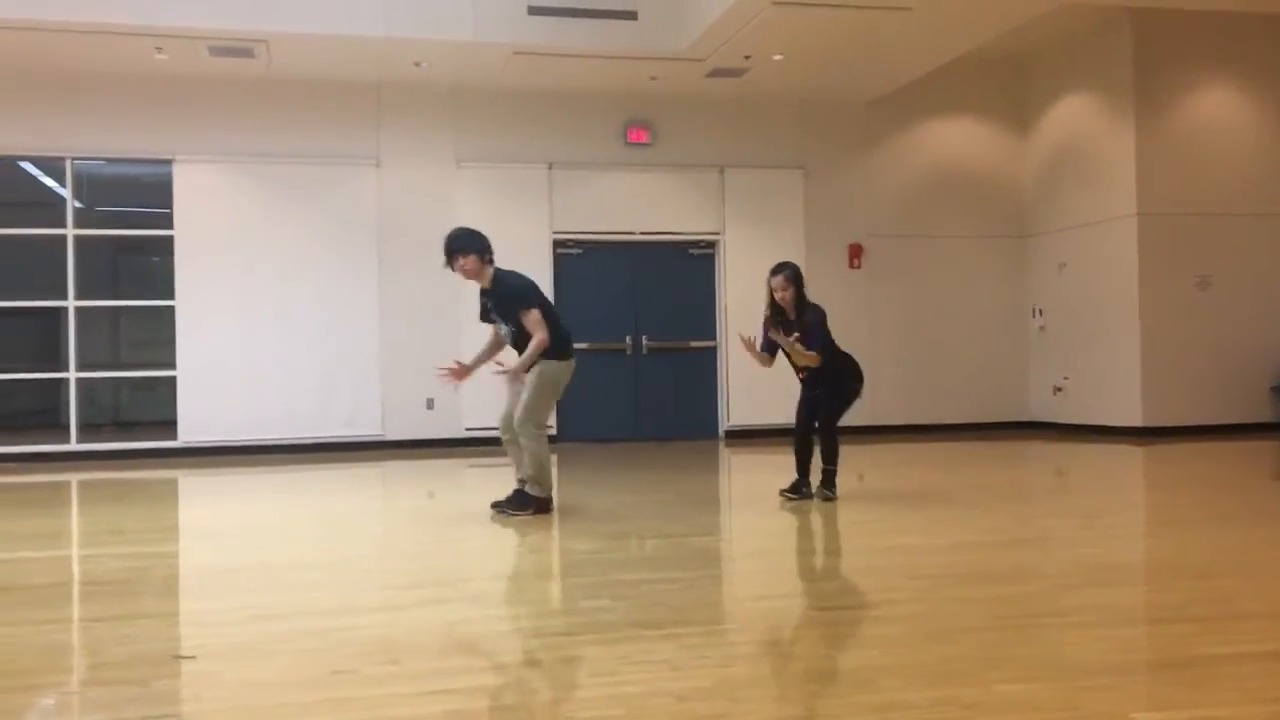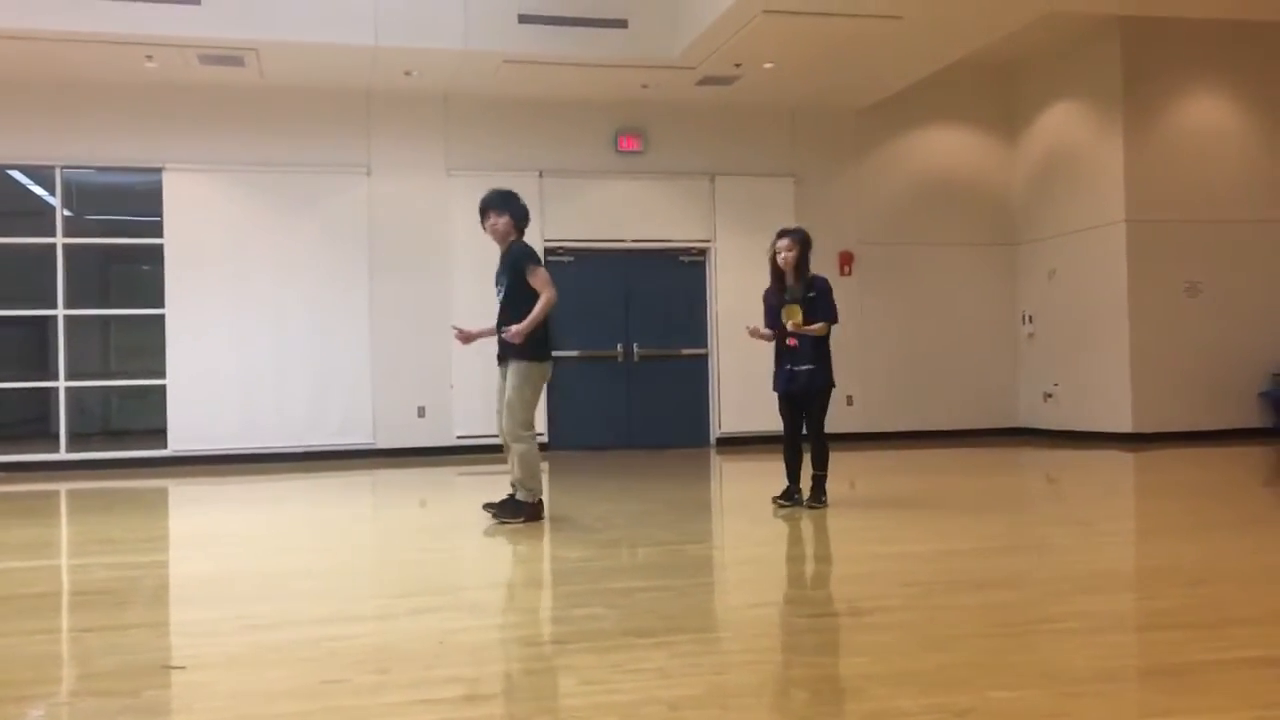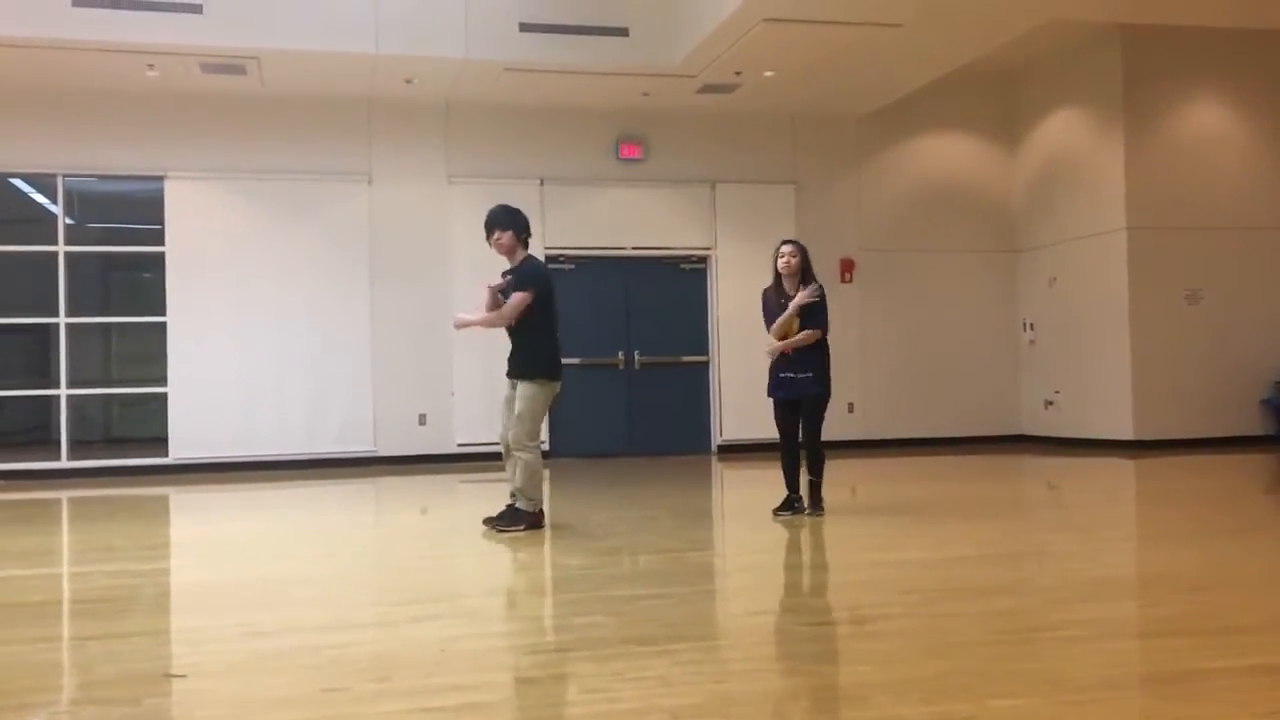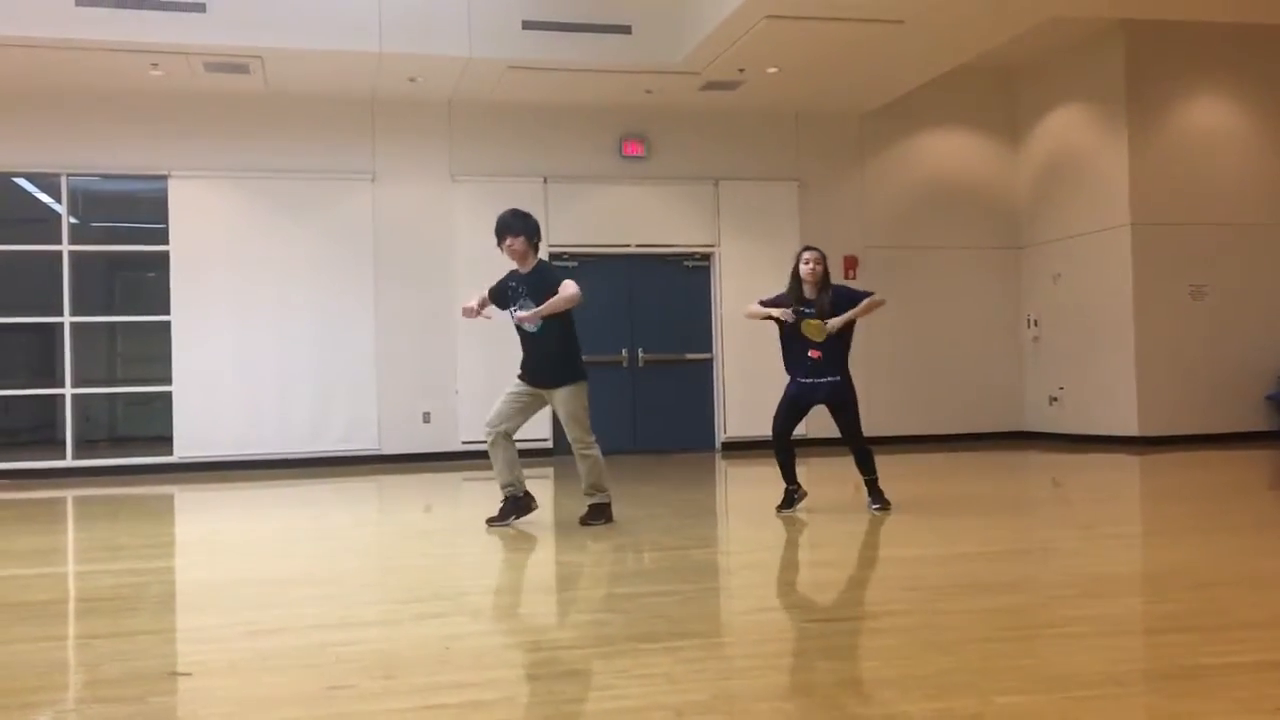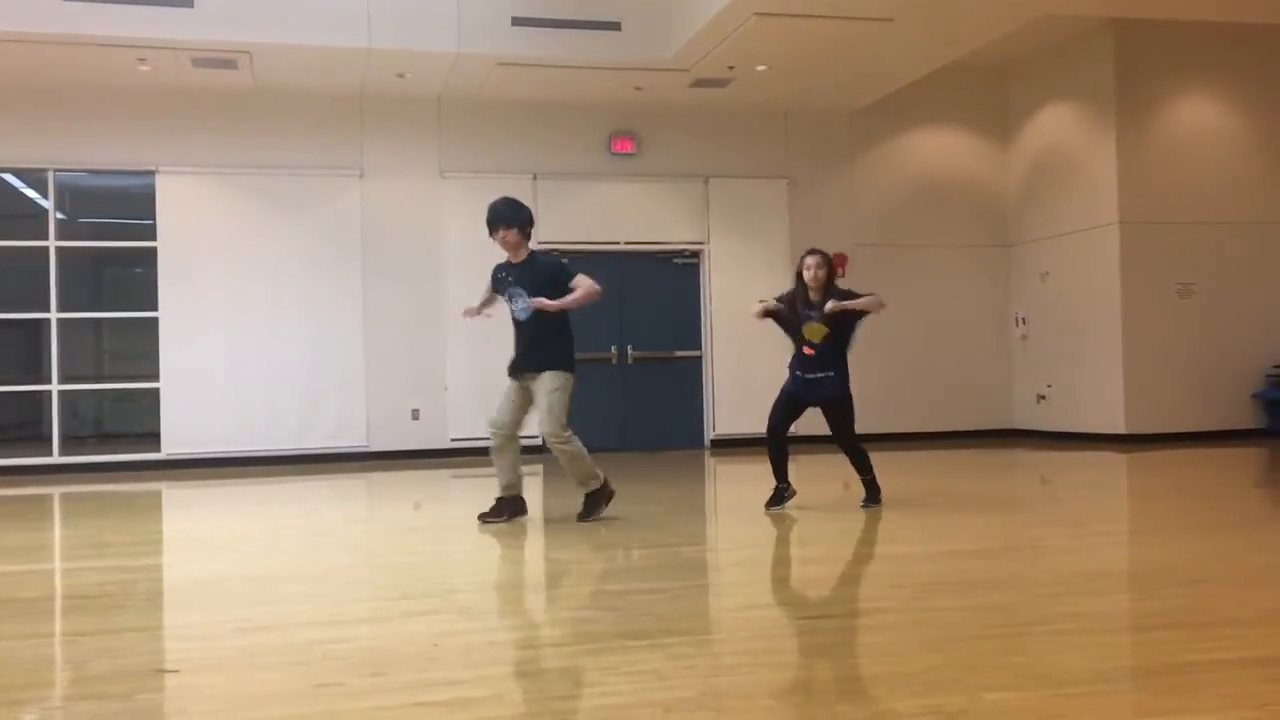
dt=0.4s
person 1, frame 1
left shoulder: (514, 285)
right shoulder: (486, 295)
left elbow: (542, 336)
left wrist: (518, 366)
right wrist: (470, 367)
left hip: (553, 358)
right hip: (530, 362)
left knee: (525, 423)
right knee: (509, 424)
left ankle: (539, 495)
right ankle: (527, 489)
person 1, frame 2
left shoulder: (520, 252)
right shoulder: (507, 259)
left elbow: (549, 294)
left wrist: (526, 327)
right wrist: (476, 334)
left hip: (527, 355)
right hip: (510, 355)
left knee: (518, 430)
right knee: (509, 429)
left ankle: (530, 501)
right ankle: (520, 496)
person 1, frame 3
left shoulder: (532, 270)
right shoulder: (508, 276)
left elbow: (507, 318)
right elbow: (499, 315)
left wrist: (468, 320)
right wrist: (492, 296)
left hip: (539, 370)
right hip: (520, 369)
left knee: (523, 440)
right knee: (509, 440)
left ankle: (529, 510)
right ankle: (520, 505)
person 1, frame 4
left shoulder: (549, 274)
right shoulder: (509, 283)
left elbow: (573, 294)
right elbow: (485, 298)
left wrist: (534, 313)
right wrist: (475, 305)
left hip: (565, 376)
right hip: (530, 378)
left knee: (582, 442)
right knee: (496, 428)
left ankle: (600, 502)
right ankle: (517, 496)
person 1, frame 5
left shoulder: (548, 265)
right shoulder: (501, 272)
left elbow: (592, 289)
right elbow: (491, 294)
left wrist: (557, 304)
right wrist: (479, 307)
left hip: (553, 365)
right hip: (521, 368)
left knee: (554, 432)
right knee: (501, 429)
left ankle: (597, 488)
right ankle: (510, 498)
person 2, frame 1
left shoulder: (814, 316)
right shoulder: (773, 320)
left elbow: (815, 359)
right elbow: (766, 361)
left wrist: (789, 346)
right wrist: (750, 348)
left hip: (842, 381)
right hip: (812, 385)
left knee: (825, 425)
right knee: (802, 429)
left ankle: (828, 483)
right ankle: (802, 483)
person 2, frame 2
left shoulder: (818, 285)
right shoulder: (772, 293)
left elbow: (825, 326)
right elbow: (774, 333)
left wrist: (802, 329)
right wrist: (760, 333)
left hip: (815, 369)
right hip: (786, 370)
left knee: (814, 429)
right knee: (791, 431)
left ankle: (818, 489)
right ankle: (793, 489)
person 2, frame 3
left shoulder: (814, 292)
right shoulder: (770, 295)
left elbow: (814, 333)
right elbow: (774, 334)
left wrist: (782, 345)
right wrist: (794, 305)
left hip: (812, 376)
right hip: (782, 377)
left knee: (811, 437)
right knee: (787, 440)
left ankle: (815, 495)
right ankle: (793, 497)
person 2, frame 4
left shoulder: (837, 295)
right shoulder: (787, 300)
left elbow: (877, 300)
right elbow: (750, 310)
left wrist: (844, 318)
right wrist: (772, 312)
left hip: (836, 381)
right hip: (800, 381)
left knee: (854, 437)
right knee: (779, 435)
left ankle: (874, 491)
right ankle: (793, 490)
person 2, frame 5
left shoulder: (839, 298)
right shoulder: (793, 300)
left elbow: (879, 303)
right elbow: (757, 312)
left wrist: (844, 306)
right wrist: (764, 307)
left hip: (832, 381)
right hip: (800, 379)
left knee: (845, 439)
right knee: (774, 432)
left ankle: (871, 488)
right ankle: (782, 488)
